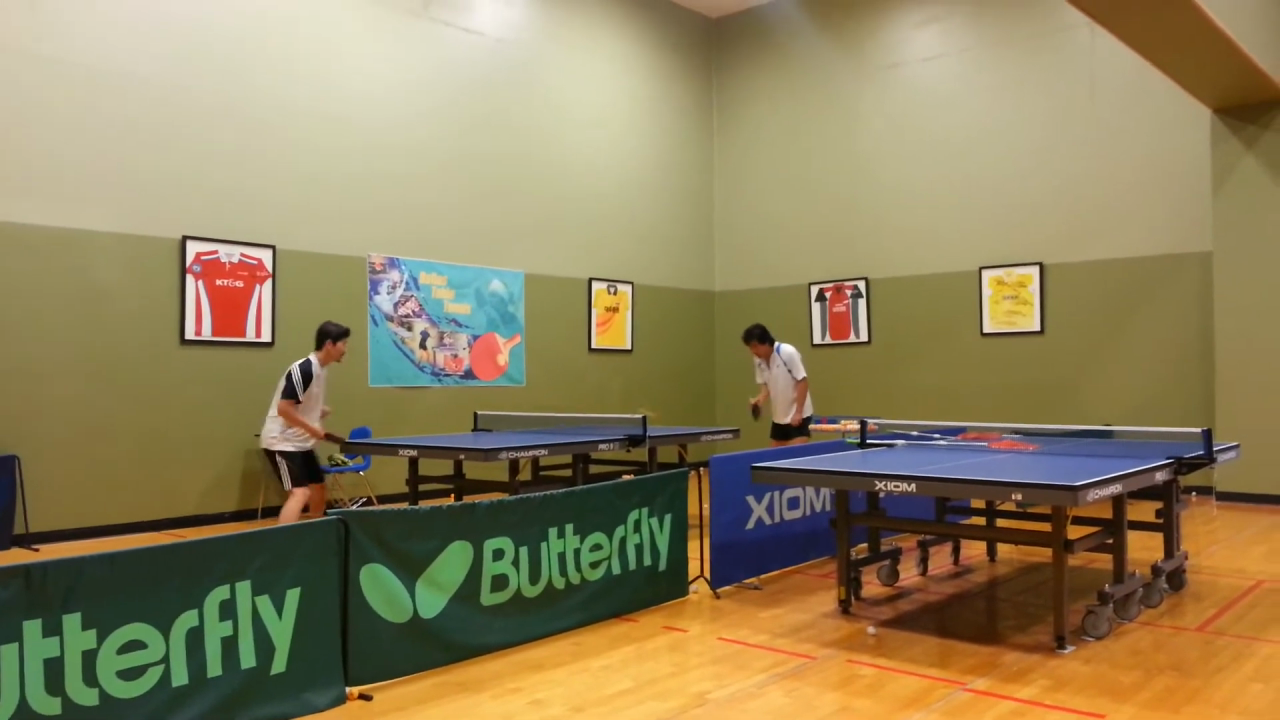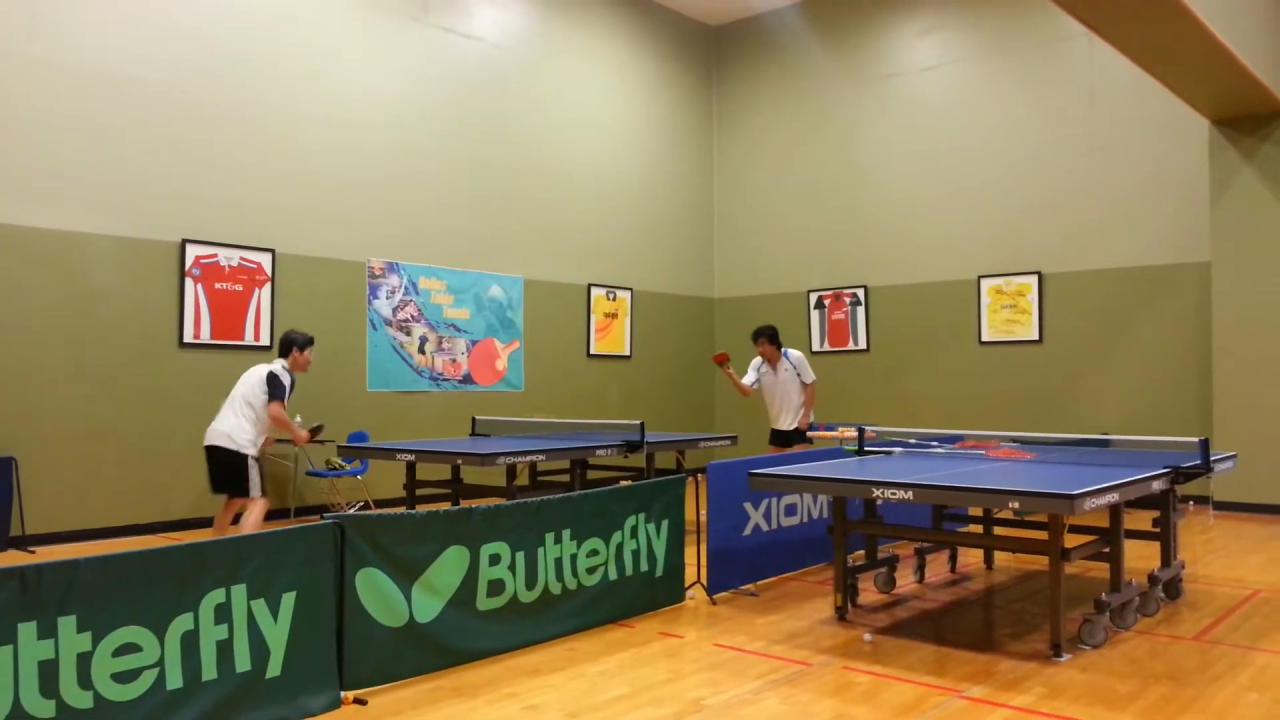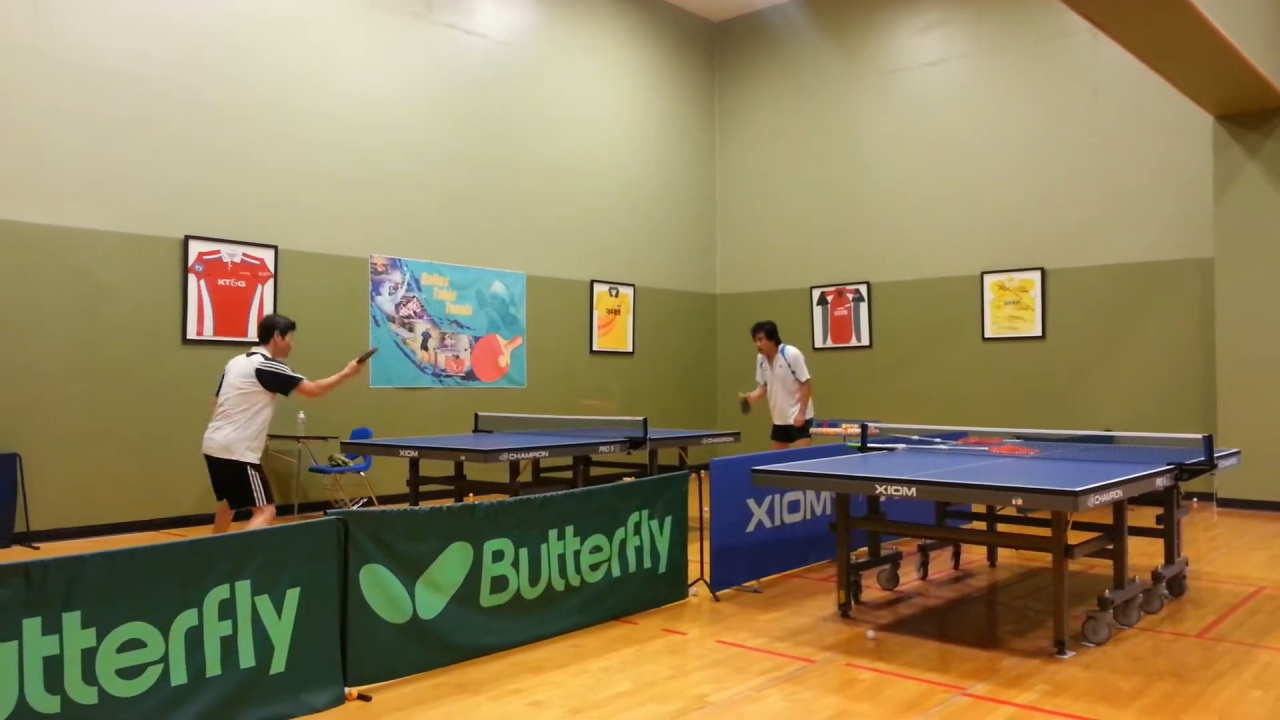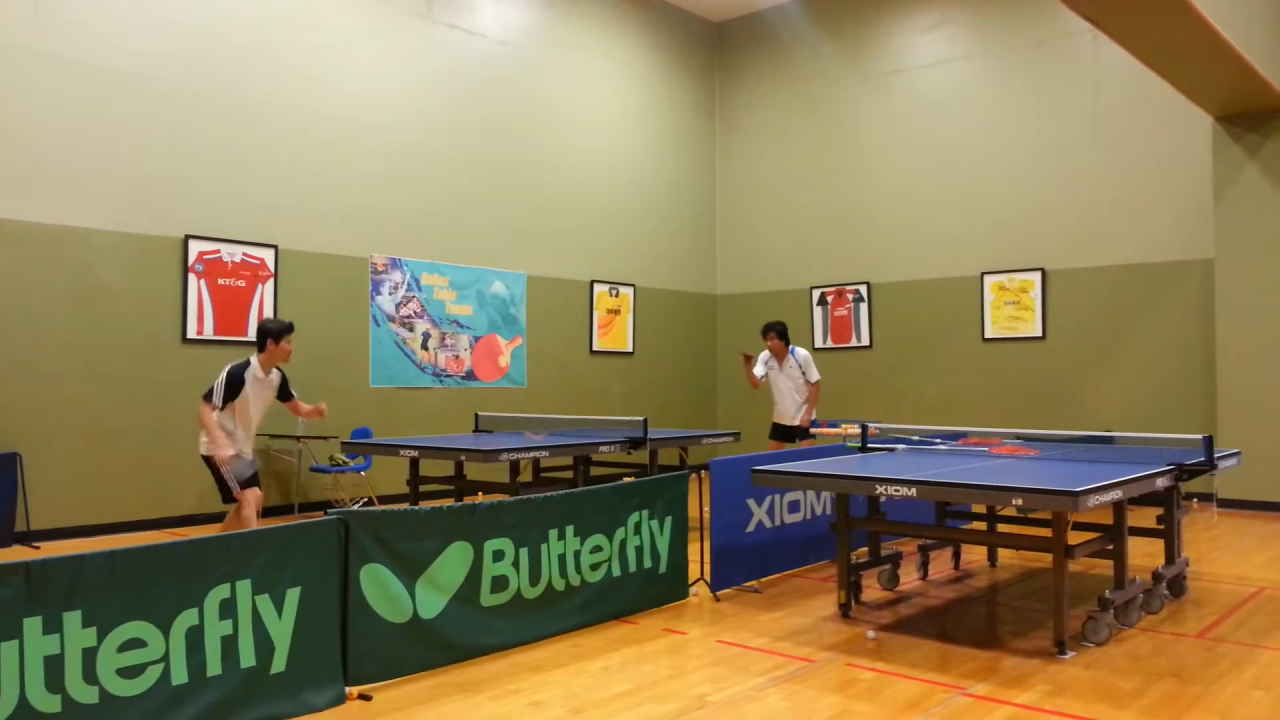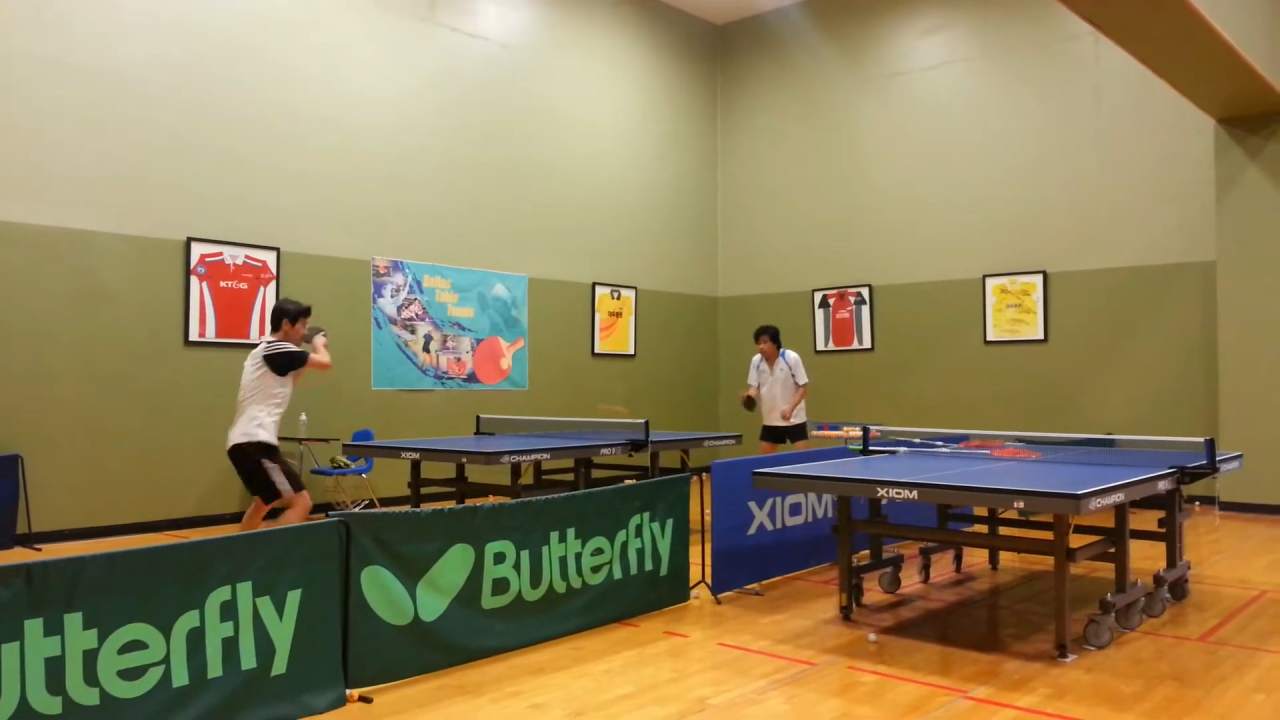
dt=0.5s
person 1, frame 1
left shoulder: (312, 368)
right shoulder: (303, 370)
right elbow: (284, 408)
left wrist: (319, 412)
right wrist: (312, 430)
left hip: (298, 443)
right hip: (281, 441)
left knee: (318, 489)
right knee: (301, 493)
person 1, frame 2
left shoulder: (259, 370)
right shoulder: (283, 375)
right elbow: (275, 413)
right wrist: (297, 434)
left hip: (216, 440)
right hip: (237, 445)
left knee: (235, 500)
right knee: (257, 504)
person 1, frame 3
left shoulder: (236, 363)
right shoulder: (267, 366)
right elbow: (312, 390)
right wrist: (345, 372)
left hip: (215, 446)
right hip: (238, 451)
left knee: (231, 501)
right knee: (265, 511)
person 1, frame 4
left shoulder: (277, 377)
right shoulder: (236, 374)
left elbow: (298, 408)
right elbow: (205, 411)
left wrist: (315, 410)
right wrist: (220, 445)
left hip: (242, 451)
right hip: (220, 449)
left knee: (249, 502)
right knee: (251, 497)
person 1, frame 5
left shoulder: (265, 352)
right shoulder: (275, 349)
right elbow: (323, 362)
right wrist: (319, 344)
left hip: (241, 442)
right hip: (254, 441)
left knee: (264, 501)
right knee: (300, 503)
